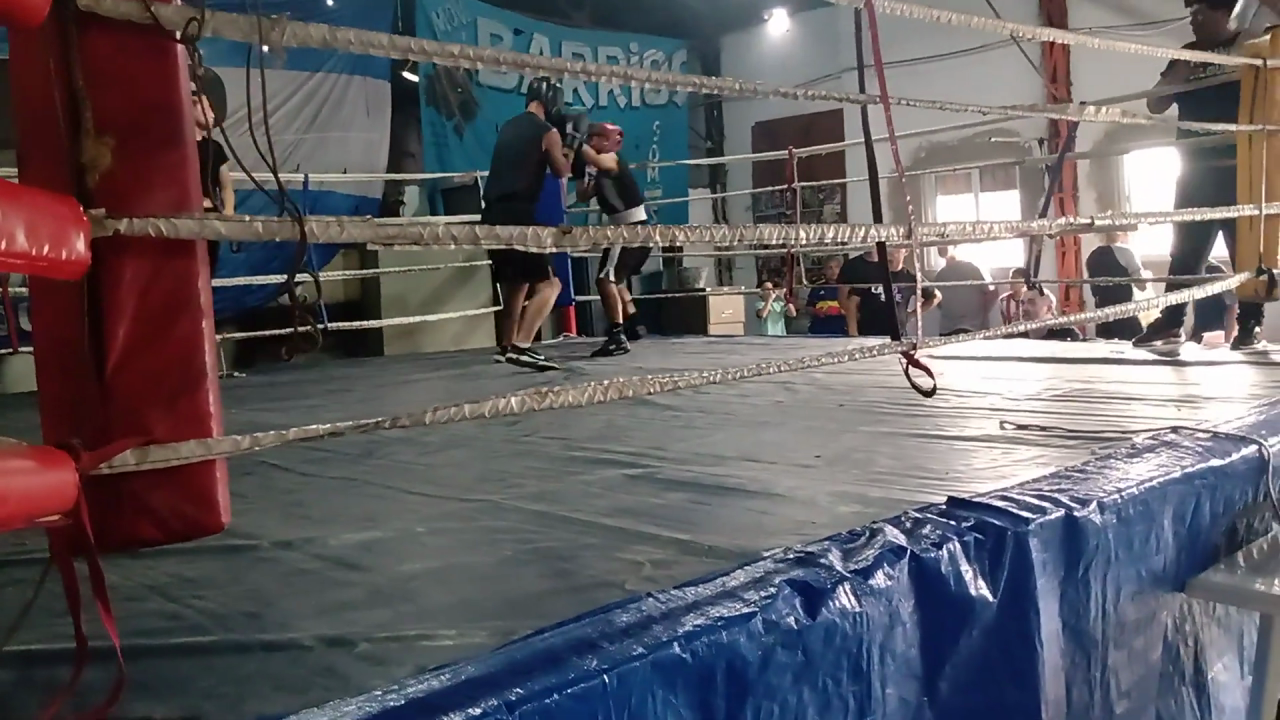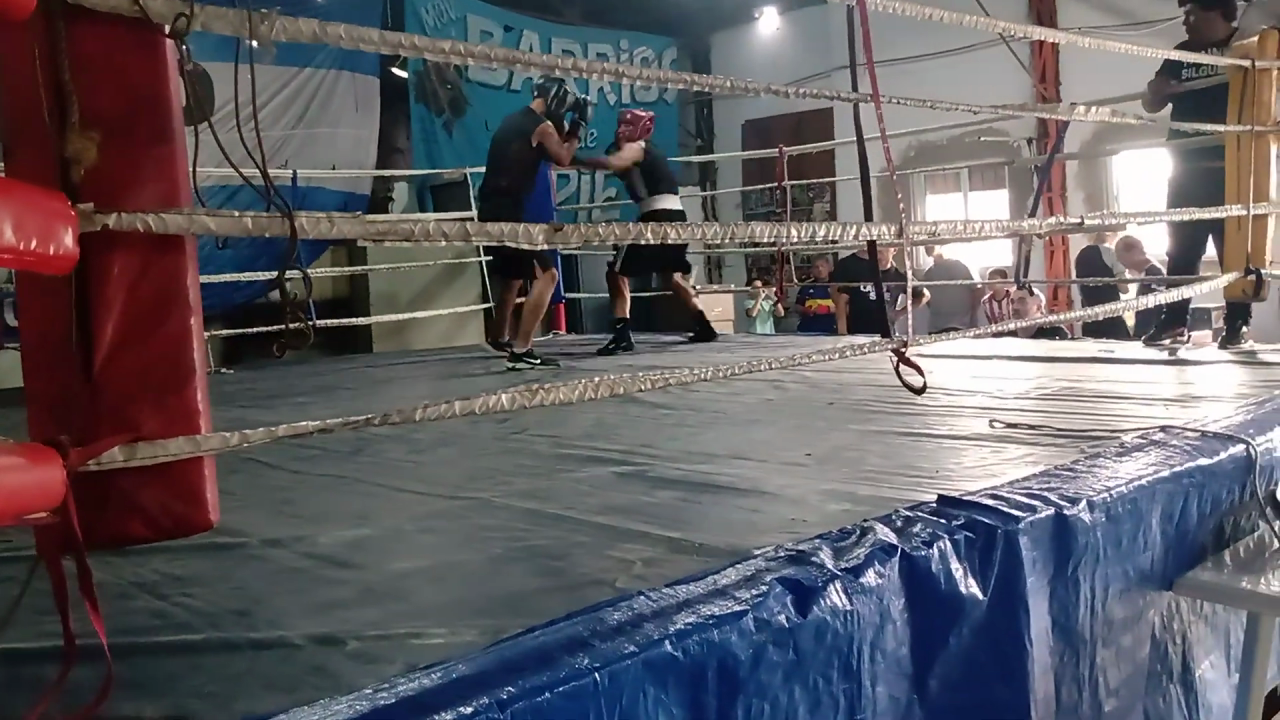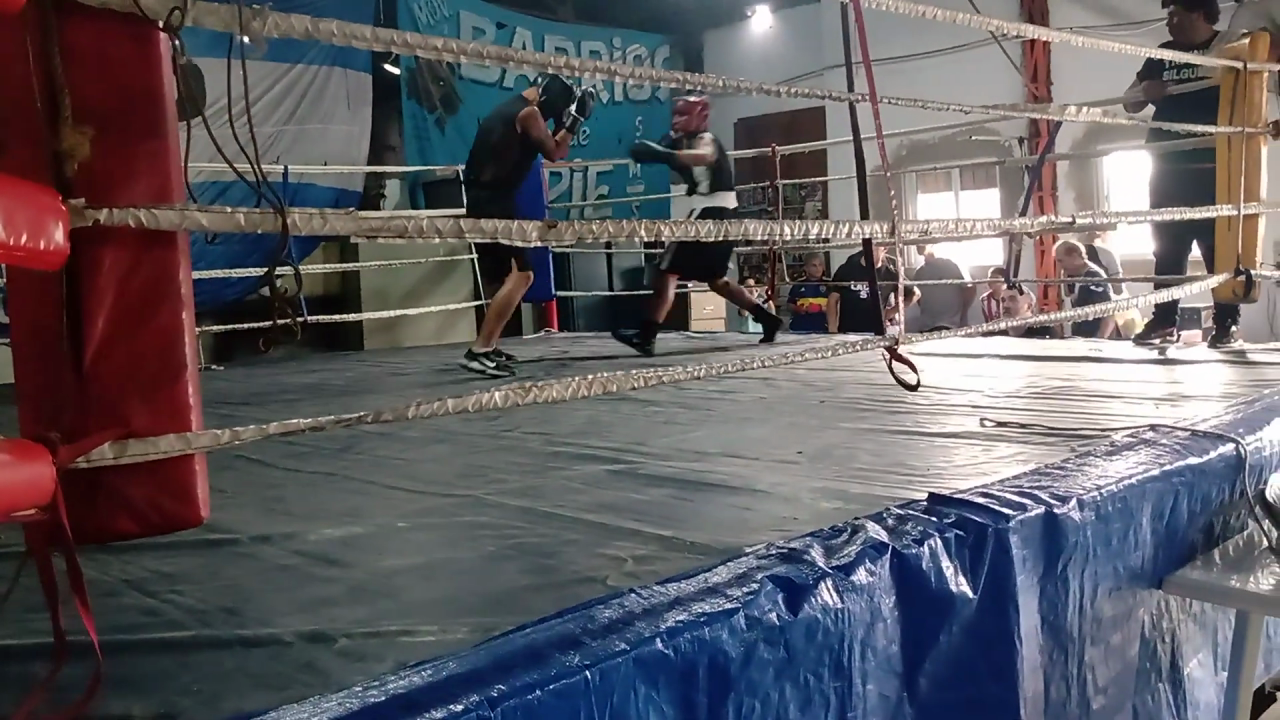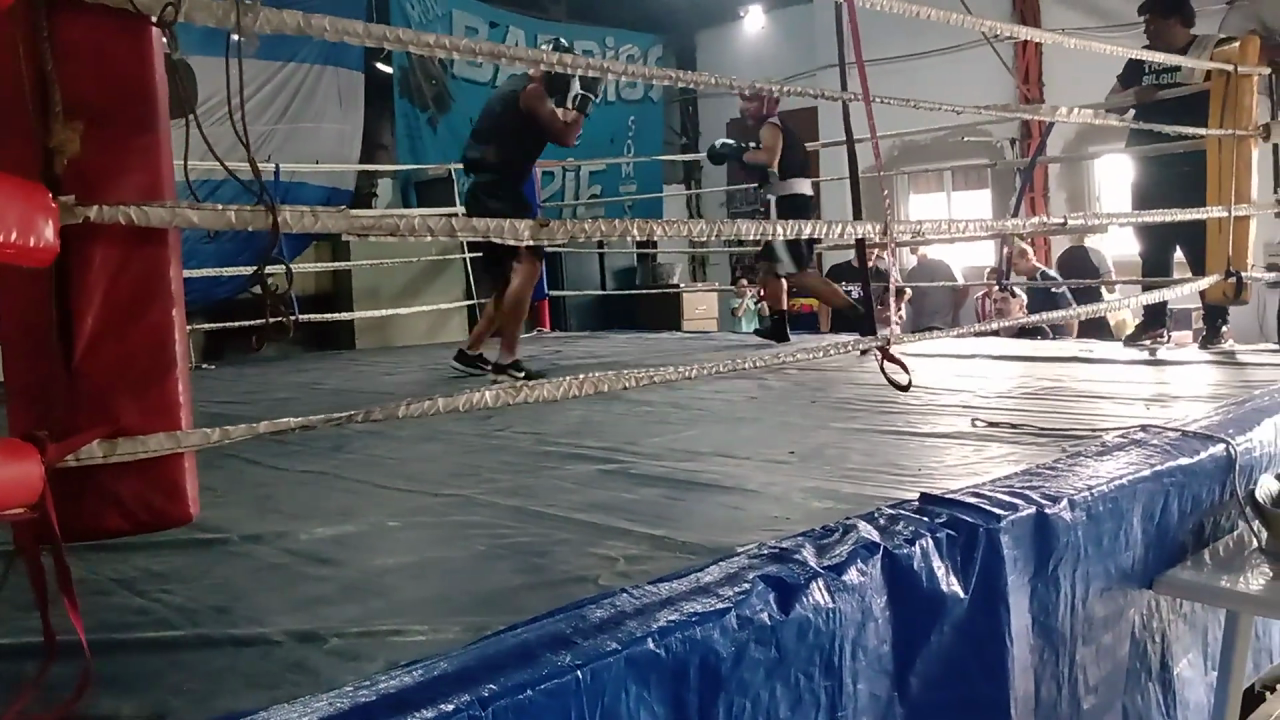
dt=0.4s
person 1, frame 1
right shoulder: (1187, 55)
right elbow: (1155, 105)
right wrist: (1172, 81)
left hip: (1242, 167)
right hip: (1197, 169)
right knee: (1185, 249)
left ankle: (1250, 324)
right ankle: (1170, 321)
person 1, frame 2
right shoulder: (1181, 53)
right elbow: (1151, 105)
right wrist: (1155, 89)
right hip: (1187, 167)
right knee: (1181, 247)
left ankle: (1238, 324)
right ankle: (1174, 321)
person 1, frame 3
right shoulder: (1162, 55)
right elbow: (1129, 104)
right wrist: (1145, 90)
left hip: (1213, 168)
right hip: (1168, 168)
left knee: (1218, 245)
right knee: (1168, 247)
left ankle: (1227, 323)
right ankle: (1164, 320)
person 1, frame 4
left shoulder: (1214, 50)
right shoulder: (1141, 60)
right elbow: (1111, 104)
right wrist: (1132, 95)
left hip: (1194, 170)
right hip: (1150, 170)
left knee: (1201, 246)
right knee: (1152, 249)
left ankle: (1217, 323)
right ankle: (1154, 322)
person 2, frame 1
left shoulder: (509, 127)
right shoulder: (548, 132)
right elbow: (561, 172)
right wrist: (571, 141)
left hip: (493, 215)
right hip: (517, 215)
left knee: (518, 280)
right knee: (549, 283)
left ankle: (507, 346)
right ankle: (522, 347)
person 2, frame 2
left shoulder: (515, 120)
right shoulder: (542, 126)
left elbow: (548, 152)
right elbow: (562, 159)
left wrist: (567, 127)
right wrist: (578, 126)
left hip: (491, 210)
right hip: (507, 211)
left knee: (514, 275)
right knee: (546, 276)
left ankle: (500, 337)
right ankle: (520, 350)
person 2, frame 3
left shoulder: (509, 108)
right shoulder: (528, 112)
left elbow: (545, 147)
right elbow: (554, 153)
left wrist: (564, 121)
right wrist: (575, 119)
left hip: (484, 201)
right hip: (493, 203)
left knee: (511, 275)
right knee: (520, 276)
left ankle: (487, 346)
right ankle: (479, 350)
person 2, frame 4
left shoulder: (516, 87)
right shoulder: (532, 90)
left elbow: (550, 133)
right elbow: (565, 137)
left wrist: (572, 97)
right wrist: (586, 97)
left hip: (492, 190)
right hip: (495, 189)
left knee: (516, 274)
right knee: (529, 266)
left ankle: (469, 352)
right ankle: (504, 360)
person 3, frame 1
left shoulder: (612, 159)
right shoulder: (595, 171)
left elbow: (595, 160)
right elbow: (582, 196)
right wrist: (579, 174)
left hip: (631, 228)
right hip: (629, 228)
left knee: (605, 279)
right knee: (615, 279)
left ankle: (618, 337)
right ankle: (631, 325)
person 3, frame 2
left shoulder: (635, 147)
right shoulder: (651, 152)
left elbow: (613, 164)
left wrist: (577, 160)
right wrist: (625, 172)
left hip: (655, 218)
right hip: (676, 216)
left knee: (617, 275)
right knee: (672, 275)
left ankle: (622, 333)
right ankle: (703, 326)
person 3, frame 3
left shoulder: (703, 139)
right shoulder: (687, 142)
left elbow: (705, 157)
left wrist: (665, 155)
right wrist: (667, 152)
left hip: (709, 214)
right hip: (723, 215)
left knee: (667, 272)
right knee: (715, 278)
left ankle: (646, 335)
right ankle: (766, 317)
person 3, frame 4
left shoulder: (771, 126)
right shoulder: (778, 129)
left elbow: (770, 158)
left wrist: (736, 153)
right wrist: (746, 155)
left hip: (792, 203)
right hip: (795, 203)
left knee: (797, 274)
right knee: (769, 264)
right ankle: (778, 324)
